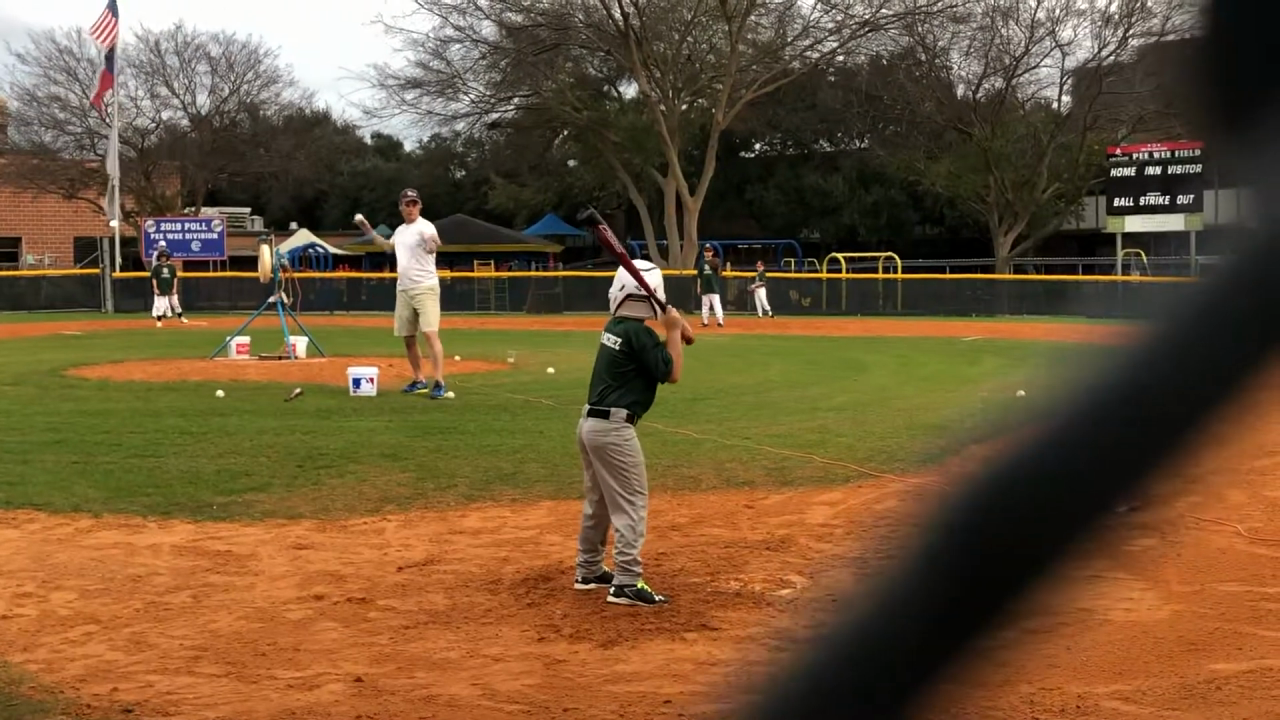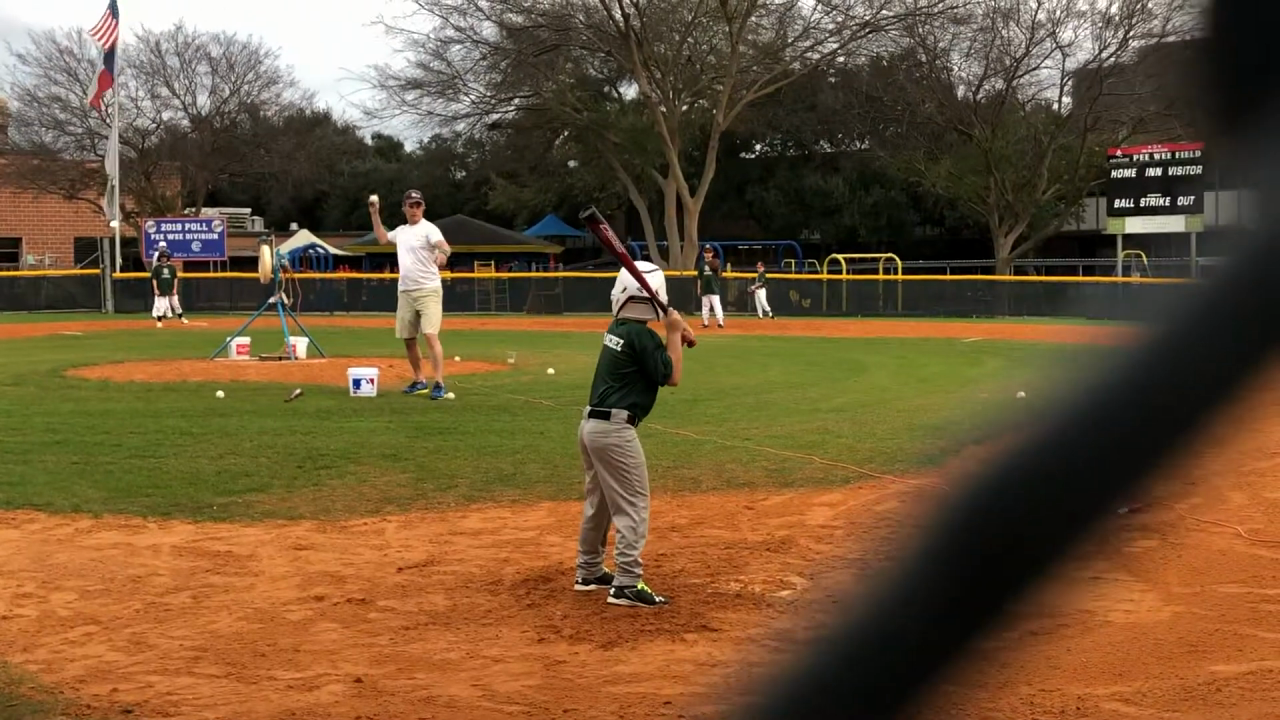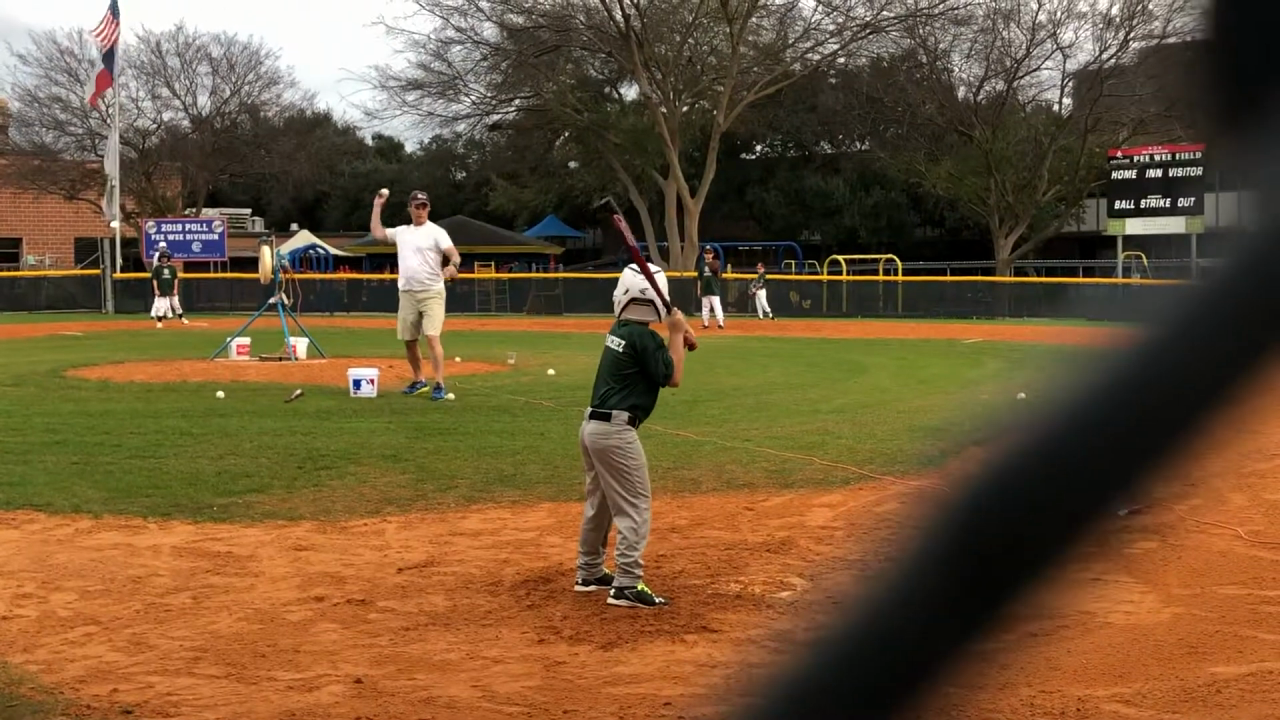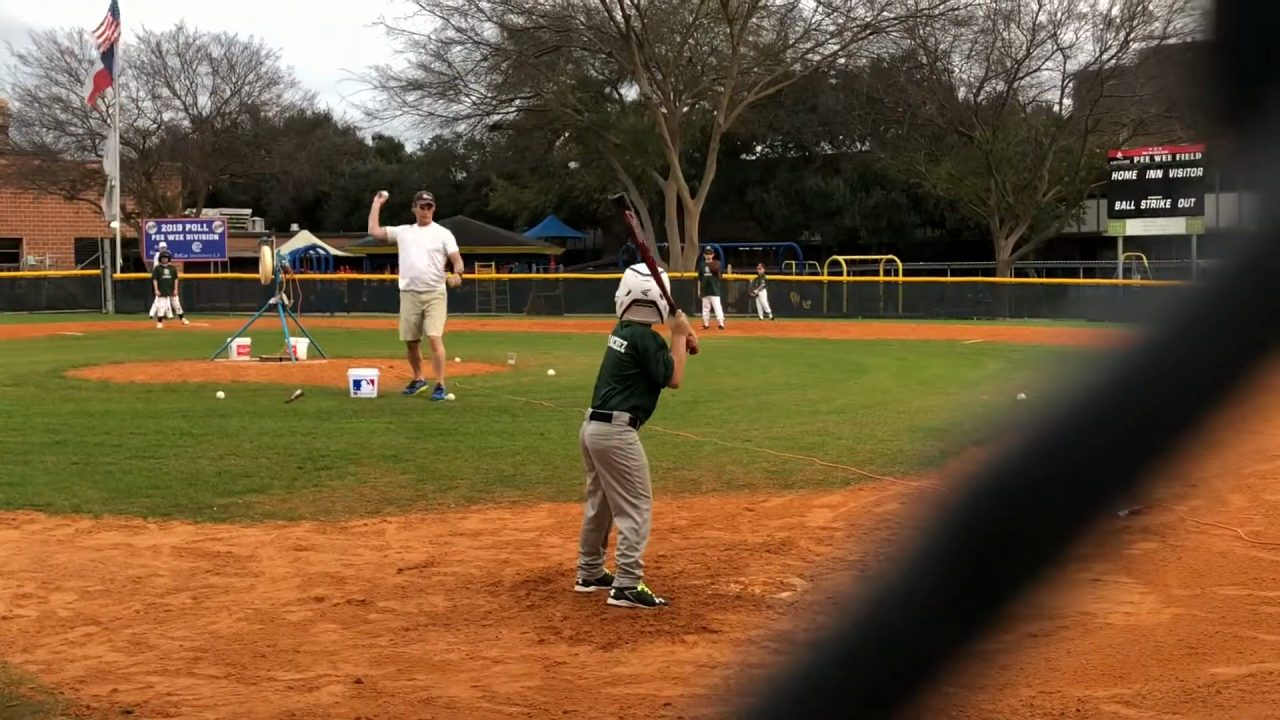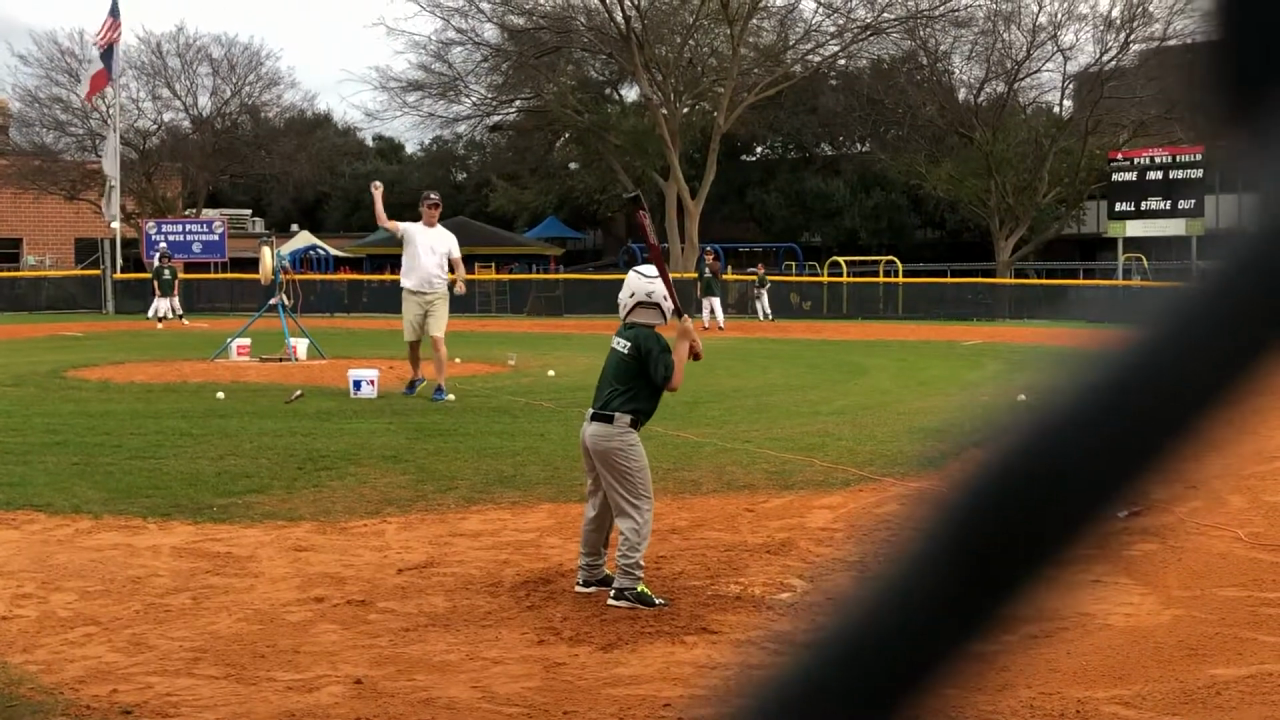
dt=0.1s
person 1, frame 1
left shoulder: (615, 326)
right shoulder: (639, 333)
left elbow: (650, 358)
right elbow: (671, 374)
left wrist: (674, 335)
right wrist: (672, 331)
left hip: (590, 423)
right hip: (613, 428)
left knee: (597, 502)
right knee: (631, 504)
left ankle: (589, 570)
right ankle: (626, 583)
person 1, frame 2
left shoulder: (618, 327)
right shoulder: (642, 335)
left elbow: (652, 360)
right elbow: (671, 377)
left wrist: (675, 338)
right wrist: (672, 333)
left hip: (592, 424)
right hip: (614, 429)
left knee: (598, 503)
right knee: (633, 506)
left ankle: (589, 571)
right ankle: (626, 584)
person 1, frame 3
left shoulder: (619, 329)
right shoulder: (644, 336)
left elbow: (655, 363)
right elbow: (673, 378)
left wrist: (677, 341)
right wrist: (675, 334)
left hip: (592, 425)
right hip: (615, 431)
left knee: (599, 503)
right knee: (635, 507)
left ankle: (589, 572)
right ankle: (626, 586)
person 1, frame 4
left shoulder: (622, 329)
right shoulder: (646, 337)
left elbow: (657, 365)
right elbow: (673, 379)
left wrist: (680, 344)
right wrist: (678, 336)
left hip: (593, 426)
right hip: (616, 431)
left knee: (599, 504)
right knee: (635, 508)
left ankle: (589, 573)
right ankle: (626, 586)
person 1, frame 5
left shoulder: (625, 332)
right shoulder: (650, 339)
left elbow: (656, 369)
right elbow: (672, 383)
left wrist: (684, 350)
right wrist: (682, 340)
left hip: (593, 427)
right hip: (616, 433)
left knee: (600, 505)
right knee: (637, 508)
left ankle: (590, 573)
right ankle: (627, 587)
person 2, frame 1
left shoulder: (424, 226)
right shoulder: (400, 230)
left elbow: (435, 240)
right elbow: (389, 246)
left wrist: (432, 244)
right wrist: (368, 230)
left hip: (425, 289)
right hip: (404, 291)
left knee: (429, 334)
right knee: (408, 337)
left ankle: (439, 382)
right ankle: (419, 380)
person 2, frame 2
left shoulder: (429, 229)
right shoulder: (402, 231)
left elbow: (444, 247)
right elbow: (383, 238)
left wrist: (443, 254)
right wrist: (375, 214)
left hip: (429, 291)
right hip: (405, 293)
left knee: (431, 336)
right knee: (408, 339)
left ankle: (439, 383)
right ankle: (420, 381)
person 2, frame 3
left shoulder: (437, 232)
right shoulder: (401, 232)
left elbow: (454, 255)
right elbow: (377, 234)
left wrist: (452, 266)
right wrist: (378, 205)
left hip: (433, 293)
right hip: (408, 294)
left knee: (432, 337)
right knee: (409, 340)
left ankle: (439, 384)
right ankle: (419, 380)
person 2, frame 4
left shoulder: (442, 233)
right shoulder: (403, 231)
left elbow: (457, 260)
right elbow: (373, 231)
left wrist: (457, 273)
right wrist: (376, 204)
left hip: (435, 294)
right hip: (409, 295)
left knee: (434, 338)
right knee: (411, 341)
left ankle: (440, 385)
right ankle: (418, 379)
person 2, frame 5
left shoulder: (448, 236)
right shoulder: (409, 229)
left elbow: (458, 265)
right elbow: (383, 223)
left wrist: (460, 280)
right wrist: (377, 195)
left hip: (438, 295)
right hip: (411, 294)
left knee: (437, 339)
right knee: (412, 341)
left ankle: (440, 386)
right ankle: (416, 377)
